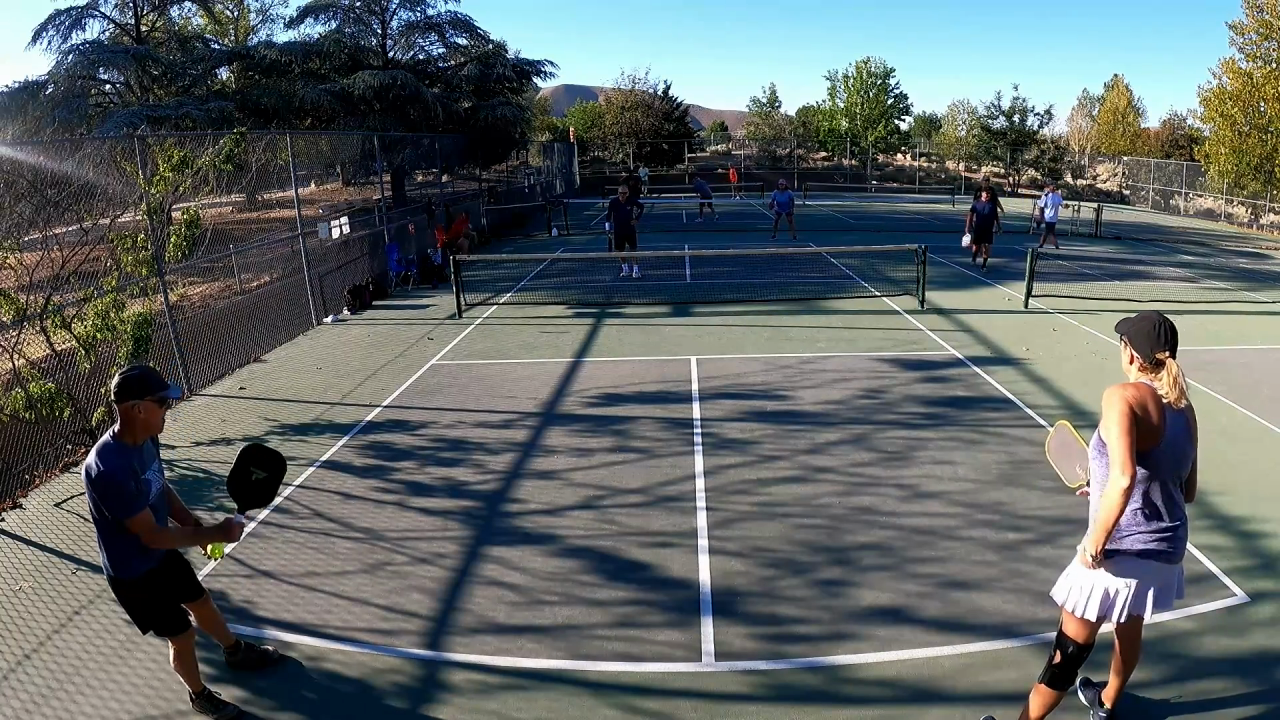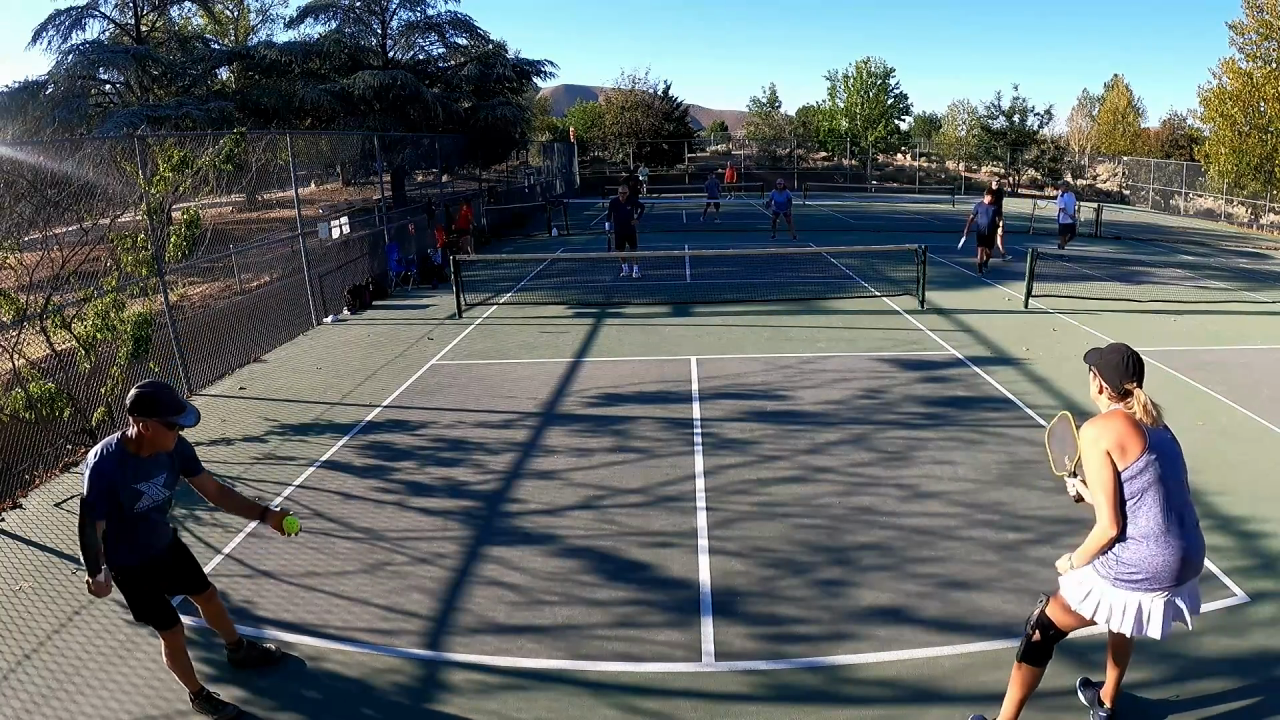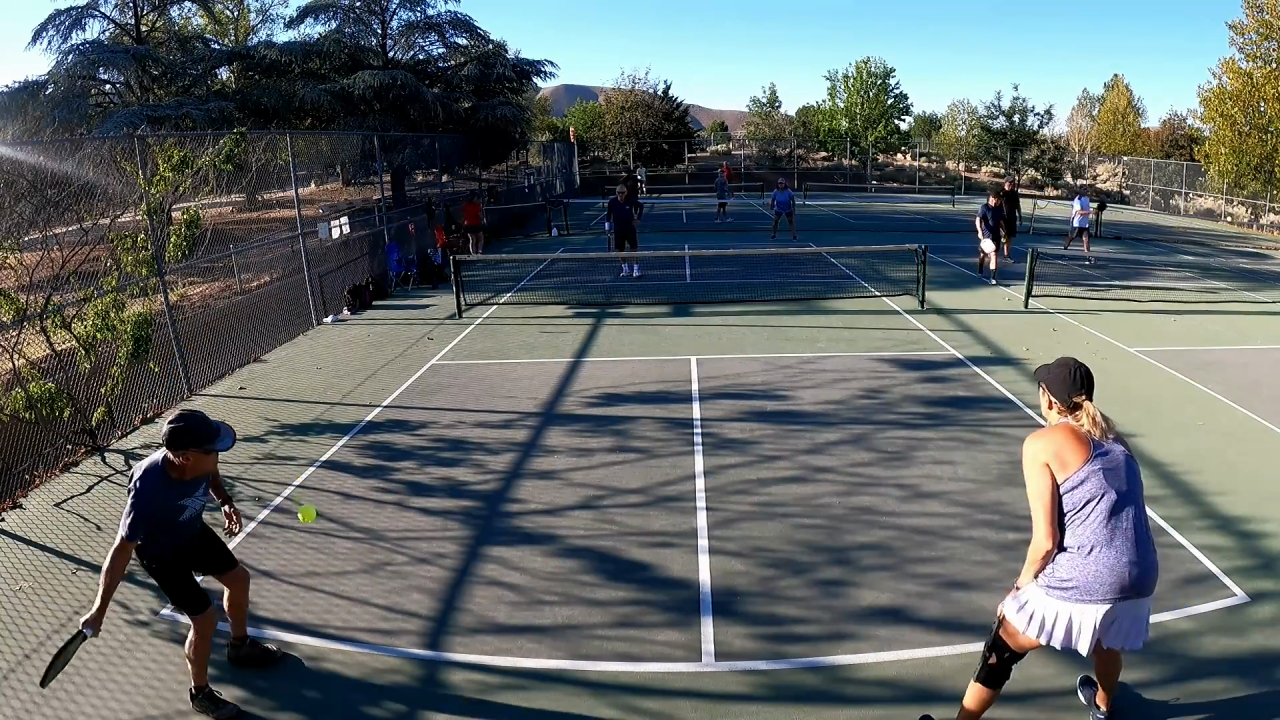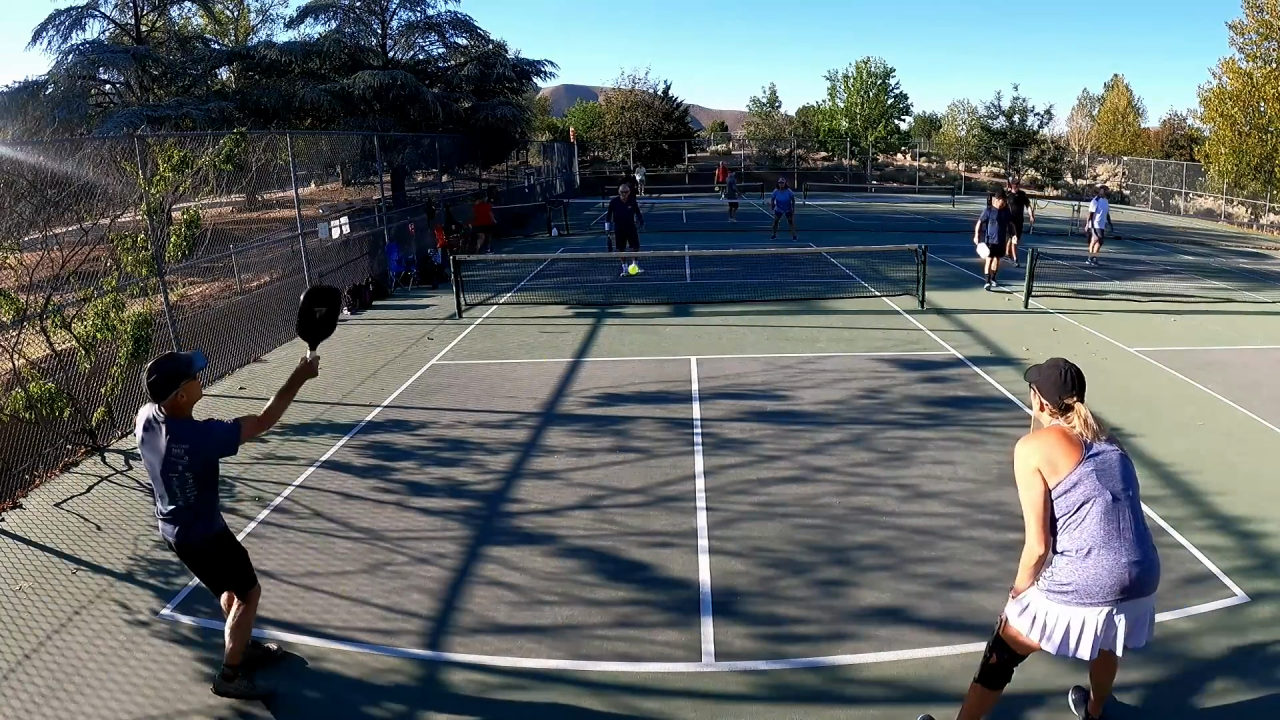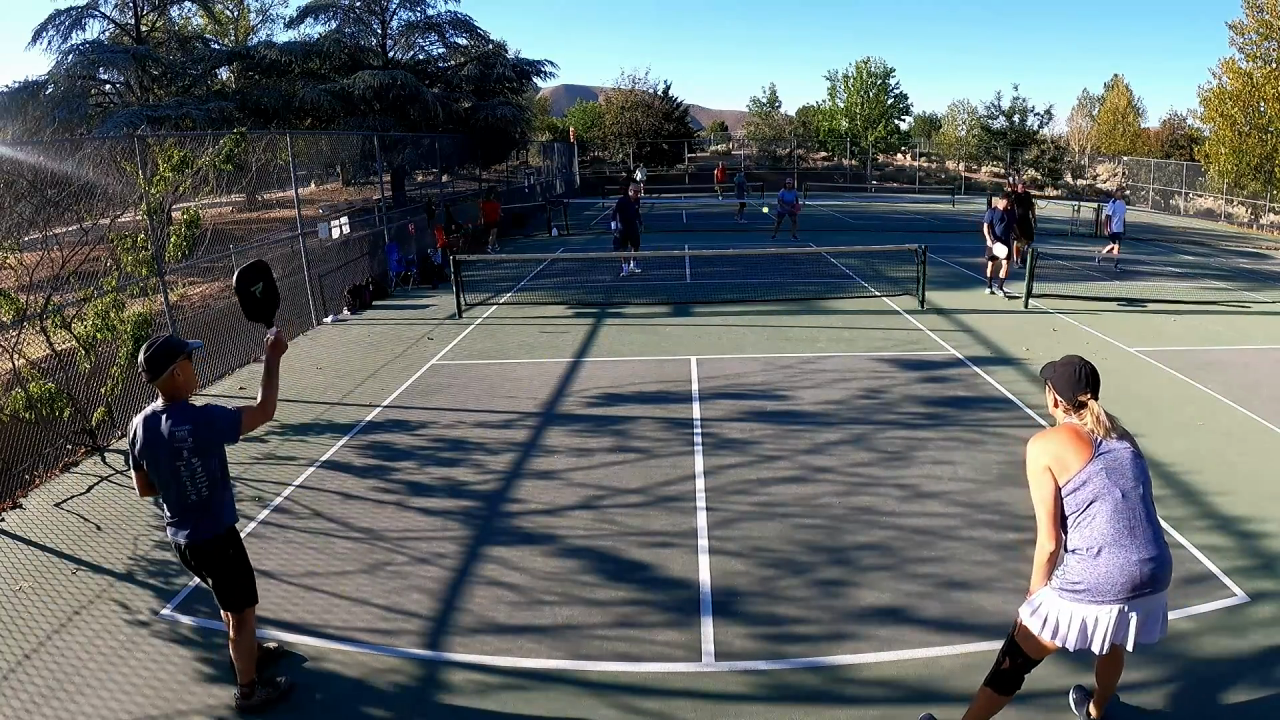
dt=0.4s
person 1, frame 1
left shoulder: (1122, 396)
right shoulder: (1183, 408)
left elbow: (1123, 480)
right elbow: (1188, 490)
left wrist: (1093, 544)
left hip: (1123, 550)
right hip: (1166, 549)
left knee: (1070, 649)
right knee: (1129, 626)
person 1, frame 2
left shoulder: (1097, 430)
right shoulder: (1155, 425)
left elbow: (1110, 528)
left wrist: (1075, 562)
right wrist: (1089, 492)
left hip: (1135, 571)
right hip: (1182, 565)
left knee: (1042, 628)
right knee: (1126, 616)
person 1, frame 3
left shoulder: (1041, 443)
right shoulder: (1114, 440)
left elbow: (1046, 542)
left wrist: (1021, 586)
left hip: (1079, 588)
right hip: (1138, 584)
left knee: (1000, 653)
right knee: (1107, 637)
person 1, frame 4
left shoulder: (1033, 446)
right shoulder: (1106, 440)
left elbow: (1039, 545)
left wrist: (1019, 592)
left hip: (1081, 588)
right hip: (1142, 582)
left knee: (1001, 653)
right knee: (1105, 640)
person 1, frame 5
left shoulder: (1045, 444)
right shoulder: (1121, 437)
left elbow: (1050, 541)
left wrist: (1036, 593)
left hip: (1093, 586)
right hip: (1153, 578)
left knee: (1014, 660)
right knee: (1114, 636)
person 2, frame 1
left shoulder: (146, 438)
right shoulder: (108, 468)
right elbow: (151, 536)
left wrist: (196, 527)
right wrist: (215, 533)
left hip: (161, 552)
right hip: (132, 571)
left knee: (200, 601)
right knee: (182, 635)
left ankle: (235, 651)
person 2, frame 2
left shoulder: (175, 447)
right shoulder: (103, 466)
left elbow: (214, 492)
right elbow: (91, 533)
left wrist: (264, 514)
right wrist: (96, 573)
left hip: (166, 543)
right hip: (130, 563)
left knee: (207, 596)
right knee: (173, 633)
left ankle: (239, 650)
person 2, frame 3
left shoulder: (201, 462)
right shoulder: (149, 490)
right elbow: (122, 552)
left wrist: (226, 501)
right wrist: (99, 609)
left hip: (190, 529)
right hip: (161, 552)
left knee: (238, 578)
right knee: (204, 617)
left ankle: (242, 647)
right ankle: (200, 693)
person 2, frame 4
left shoulder: (146, 416)
right shoulder: (201, 436)
right elbow: (263, 422)
right wrist: (297, 378)
left hip: (173, 526)
right hip: (201, 534)
left knee: (232, 586)
right knee: (248, 592)
left ankle: (243, 646)
right ankle: (230, 675)
person 2, frame 5
left shoulder: (140, 425)
right shoulder: (201, 420)
left elbow: (143, 488)
right elbow: (264, 412)
right wrist: (272, 356)
left hip: (182, 536)
right hip: (214, 536)
left knee: (232, 599)
right knee: (243, 612)
left ankle: (246, 652)
right ankle: (249, 690)
